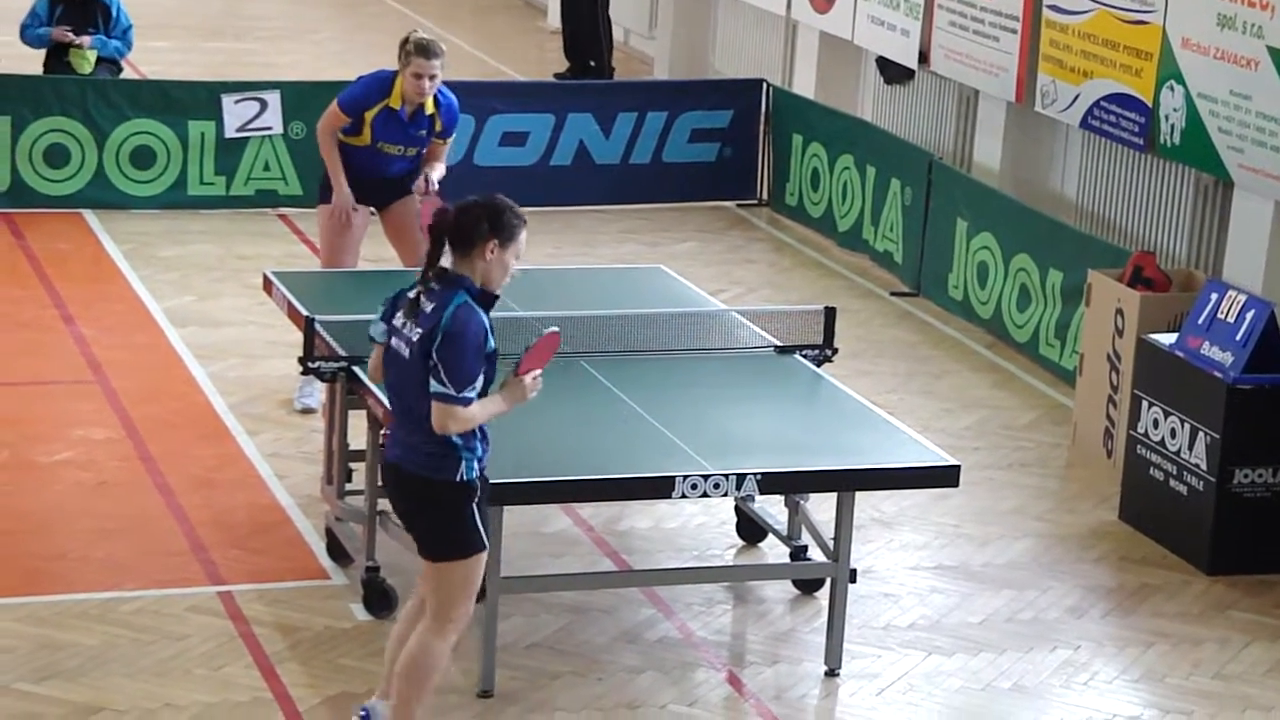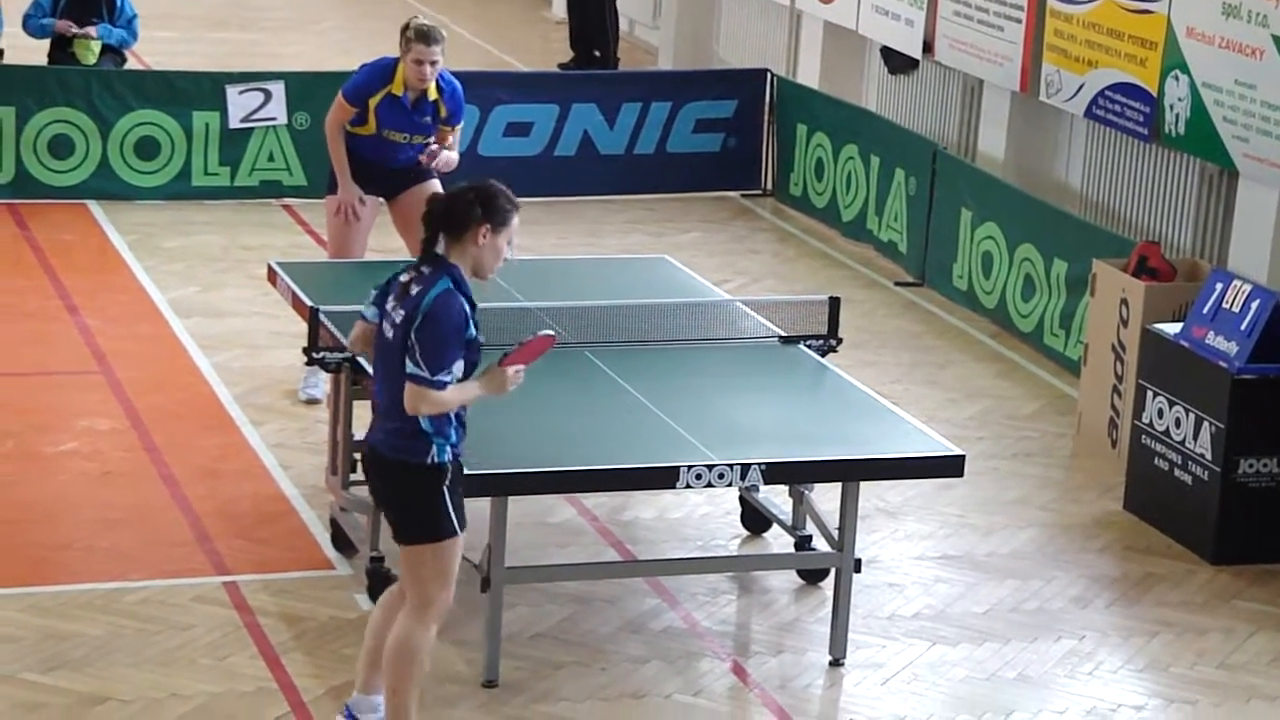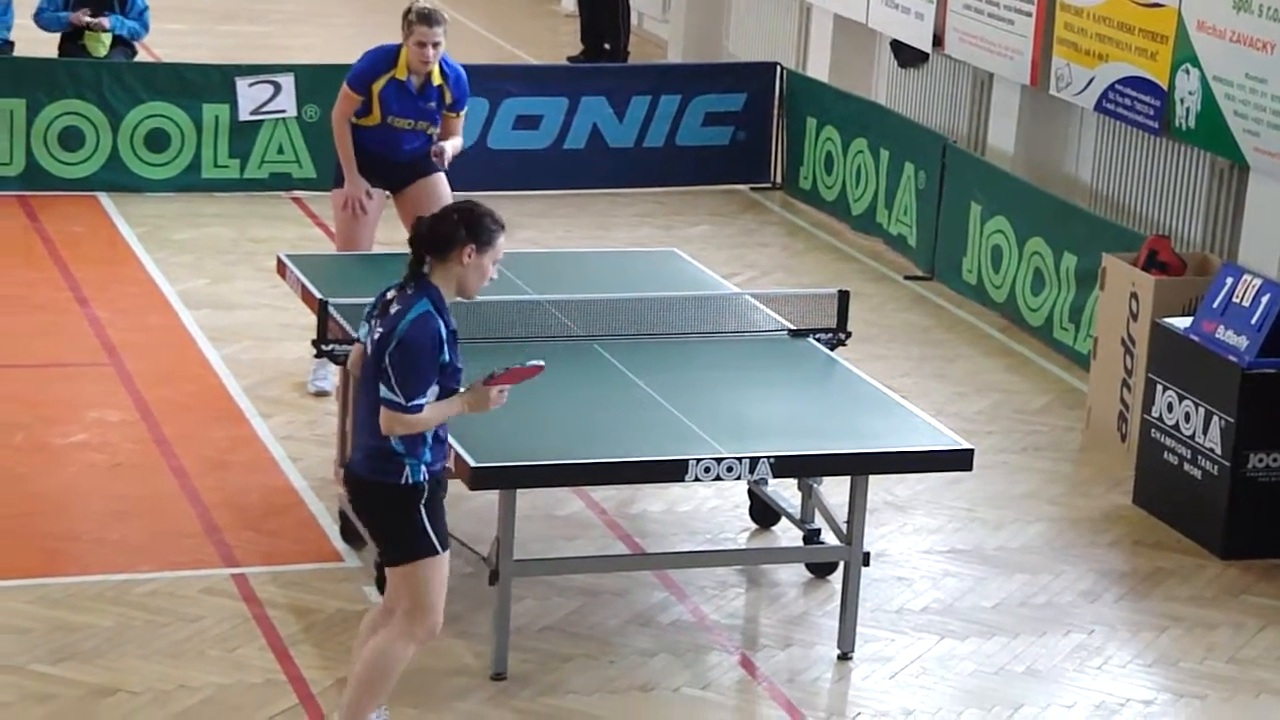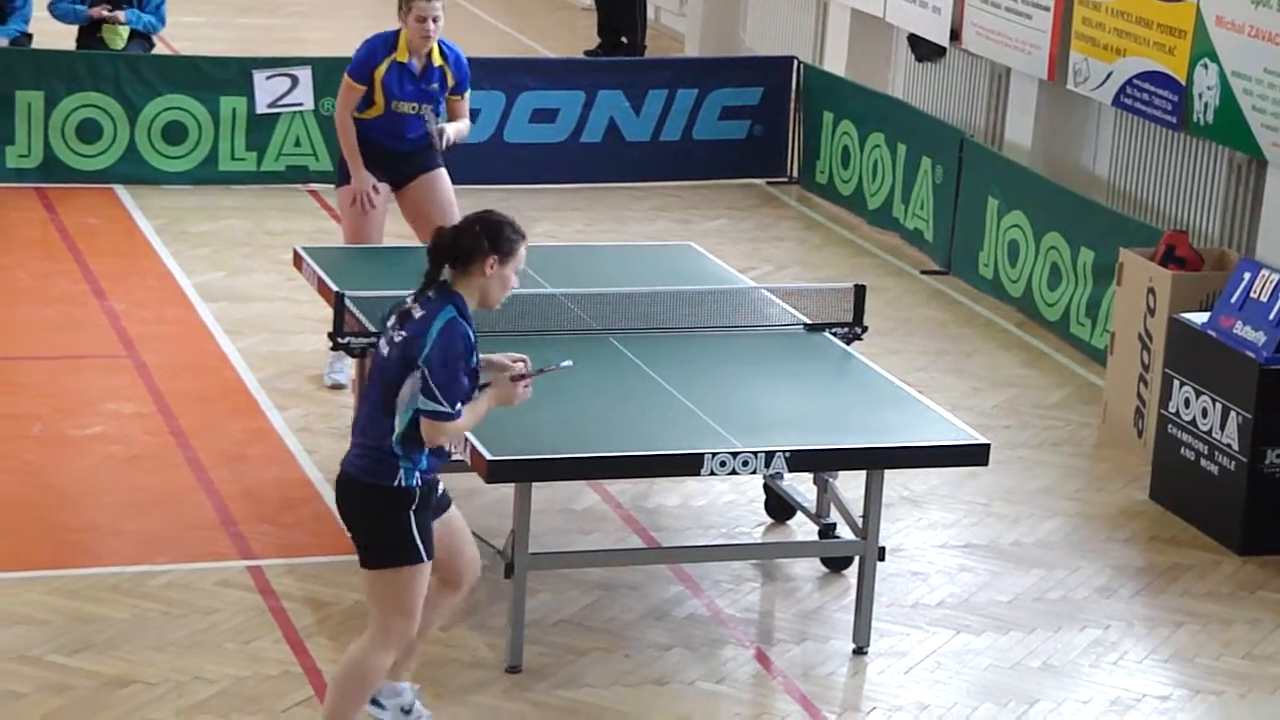
dt=0.3s
person 1, frame 1
left shoulder: (410, 296)
right shoulder: (465, 321)
left elbow: (378, 368)
right elbow: (449, 420)
right wrist: (506, 397)
left hip: (403, 469)
right hip: (444, 483)
left knee: (432, 599)
right knee: (448, 618)
person 1, frame 2
left shoulder: (408, 278)
right shoulder: (447, 304)
left elbow: (360, 339)
right elbow: (422, 401)
right wrist: (486, 384)
left hip: (391, 457)
right hip: (421, 468)
left knee: (414, 587)
right knee: (431, 602)
person 1, frame 3
left shoulder: (397, 297)
right shoulder: (424, 326)
left elbow: (359, 363)
right elbow: (396, 421)
right wrist: (467, 402)
left hip: (377, 475)
right hip: (400, 485)
left knee: (403, 604)
right knee: (419, 623)
person 1, frame 4
left shoulder: (424, 306)
right shoulder: (449, 330)
right elbow: (439, 430)
left wrist: (481, 366)
right wrist: (493, 396)
left hip: (406, 480)
right hip: (385, 490)
left knee: (462, 571)
right knee: (393, 628)
person 2, frame 1
left shoulder: (446, 107)
right shoulder: (371, 89)
left elbow: (435, 160)
right elbow: (325, 130)
left wrist: (429, 179)
right wrist: (341, 188)
left hip: (403, 181)
right hip: (349, 178)
right ankle: (312, 375)
person 2, frame 2
left shoulder: (450, 93)
right shoulder: (373, 76)
left elbow: (451, 153)
right elbow: (333, 125)
left wrist: (442, 158)
right wrist: (345, 184)
left hip: (413, 170)
right hip: (359, 167)
right ankle: (317, 364)
person 2, frame 3
left shoulder: (454, 79)
right shoulder: (375, 63)
left elbow: (454, 136)
right elbow: (340, 118)
left wrist: (447, 149)
right wrist: (351, 177)
left hip: (418, 163)
right hip: (365, 160)
right ankle: (327, 356)
person 2, frame 4
left shoulder: (454, 61)
right shoulder: (375, 51)
left elbow: (462, 122)
right elbow: (343, 112)
left wrist: (449, 131)
right wrist: (357, 172)
left hip: (421, 157)
right hip: (369, 155)
right ankle: (341, 351)
